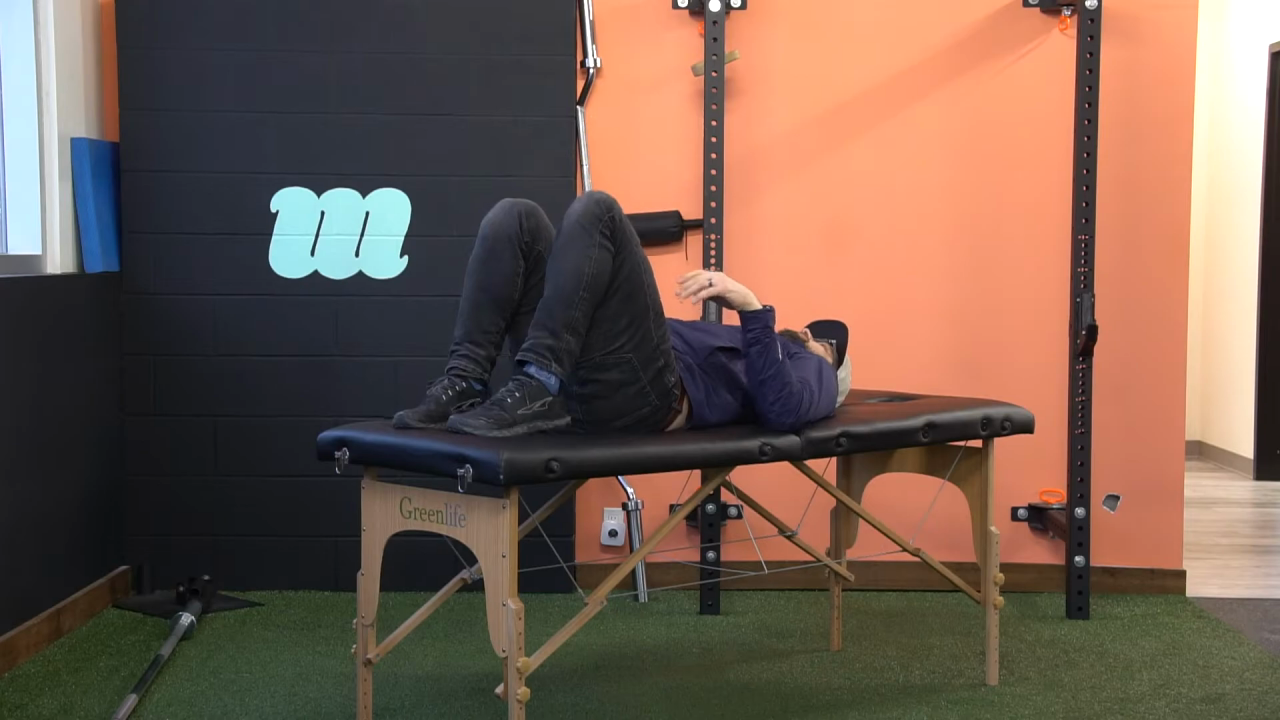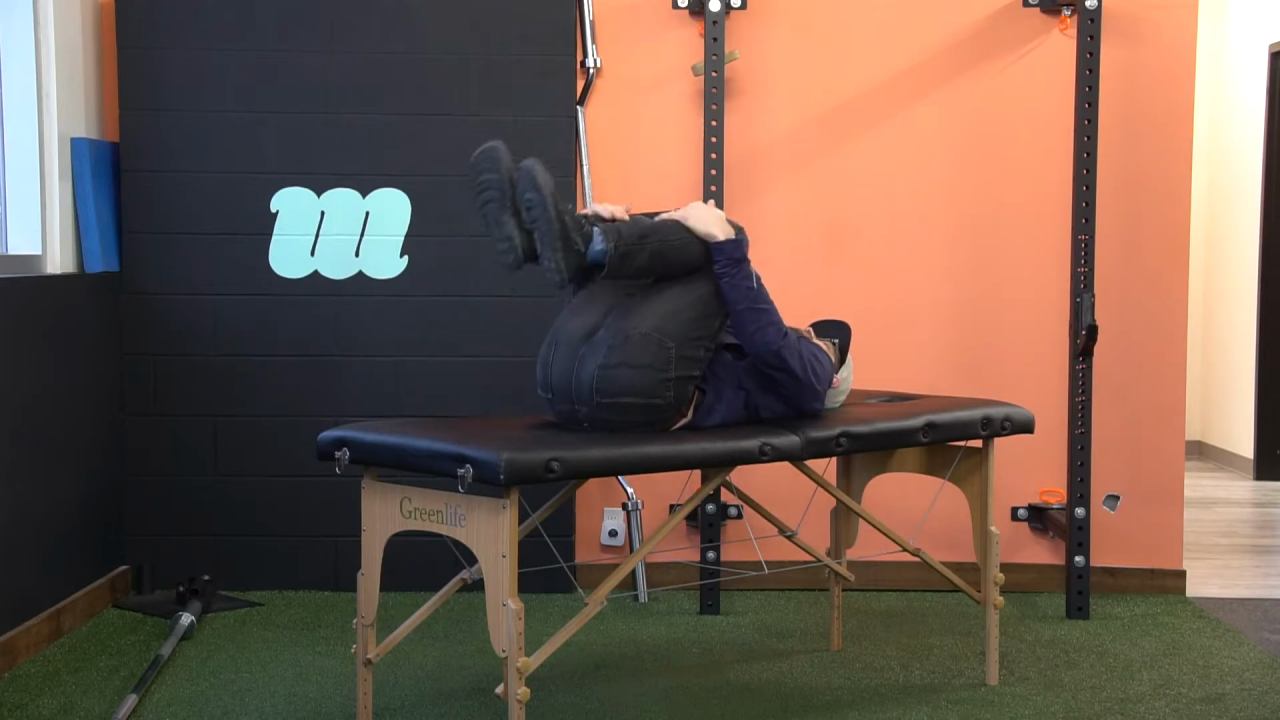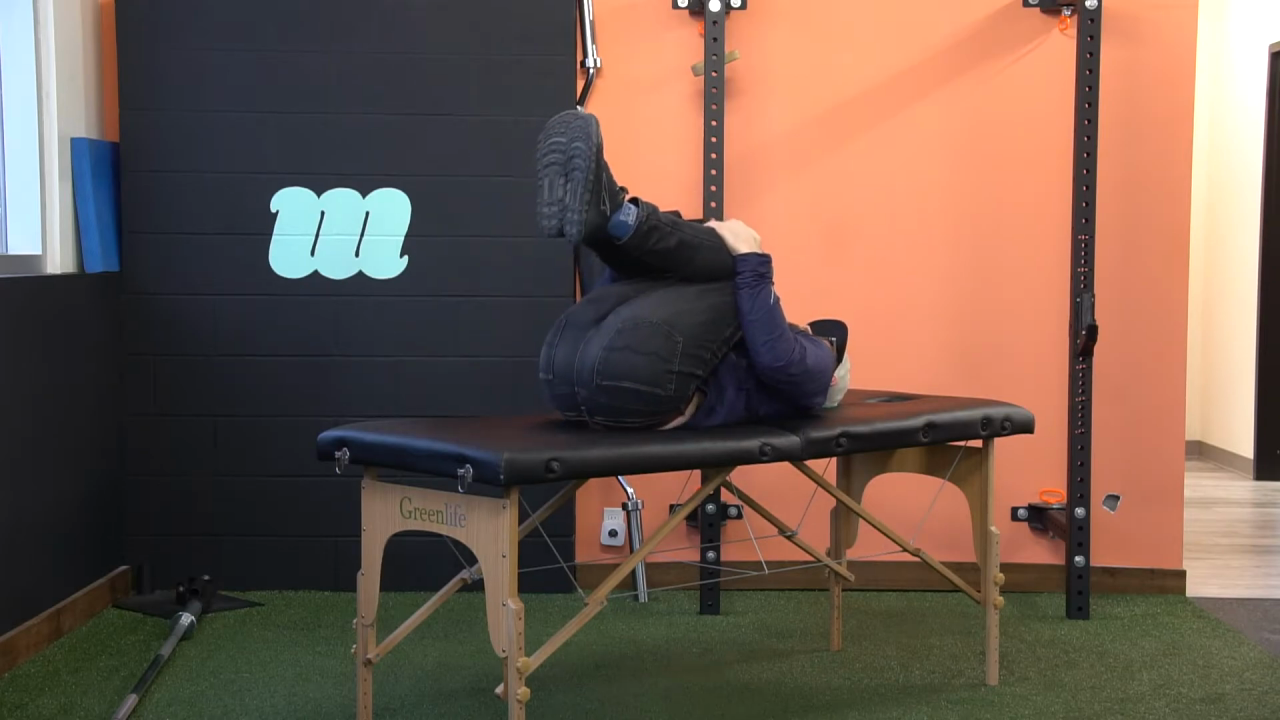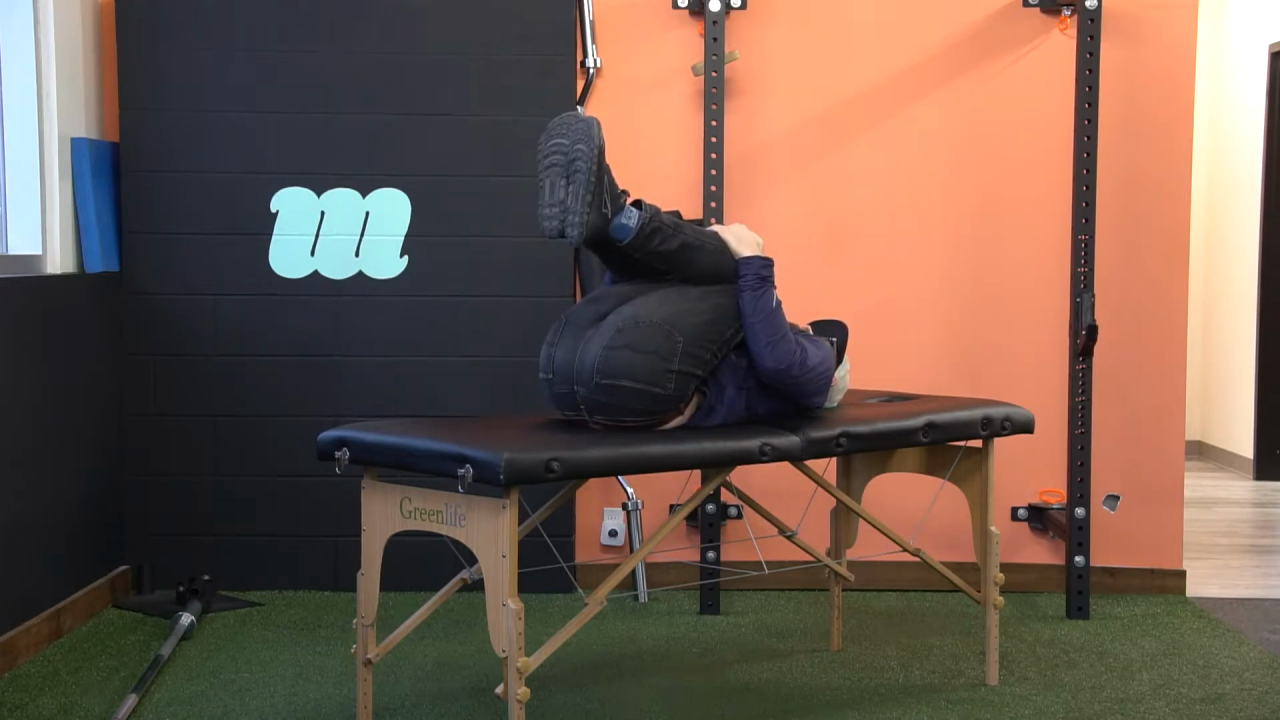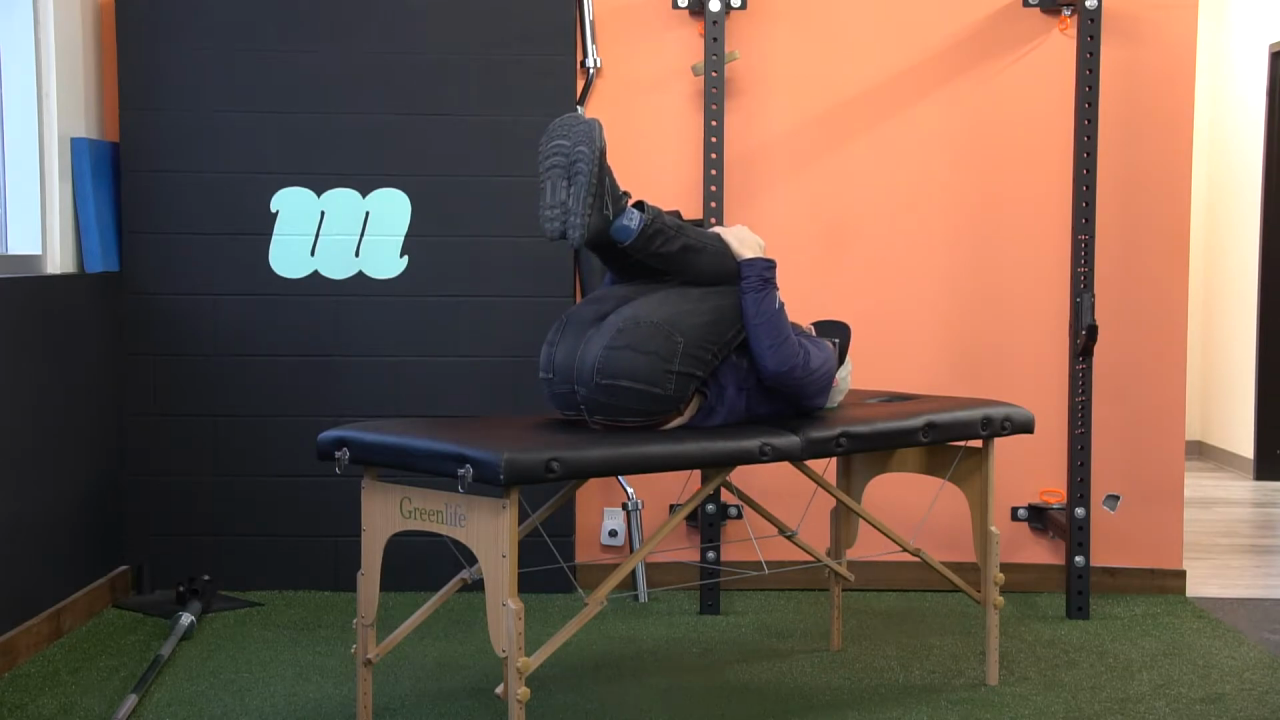
dt=0.7s
person 1, frame 1
left shoulder: (809, 370)
right shoulder: (728, 340)
left elbow: (781, 412)
left wrist: (752, 307)
left hip: (638, 394)
right hip: (574, 385)
left knee: (596, 211)
right knee: (515, 219)
left ankle: (537, 388)
right ankle: (463, 384)
person 1, frame 2
left shoulder: (807, 378)
right shoulder: (728, 344)
left elbow: (767, 339)
left wrist: (723, 240)
right wrist: (604, 233)
left hip: (636, 386)
left knee: (723, 248)
left ankle: (578, 240)
right ankle: (554, 238)
person 1, frame 3
left shoulder: (812, 366)
right shoulder: (734, 348)
left elbow: (776, 358)
left wrist: (751, 260)
left hip: (639, 380)
left knee: (738, 263)
left ankle: (610, 211)
right ankle: (599, 212)
person 1, frame 4
left shoulder: (814, 364)
right shoulder: (737, 349)
left elbow: (777, 361)
left wrist: (752, 263)
left hip: (641, 379)
left knee: (740, 268)
left ankle: (612, 213)
right ankle: (600, 212)
person 1, frame 5
left shoulder: (816, 363)
right shoulder: (737, 349)
left elbow: (779, 363)
left wrist: (755, 265)
left knee: (741, 270)
left ankle: (615, 217)
right ankle: (605, 215)
